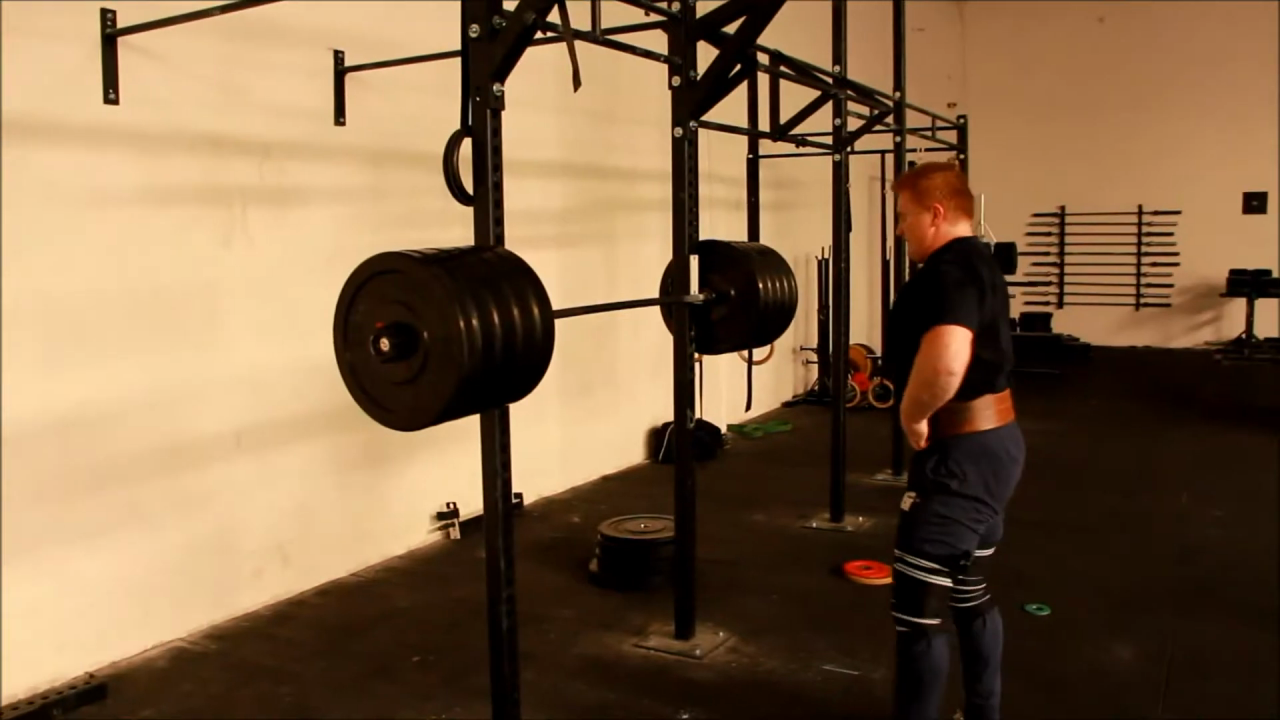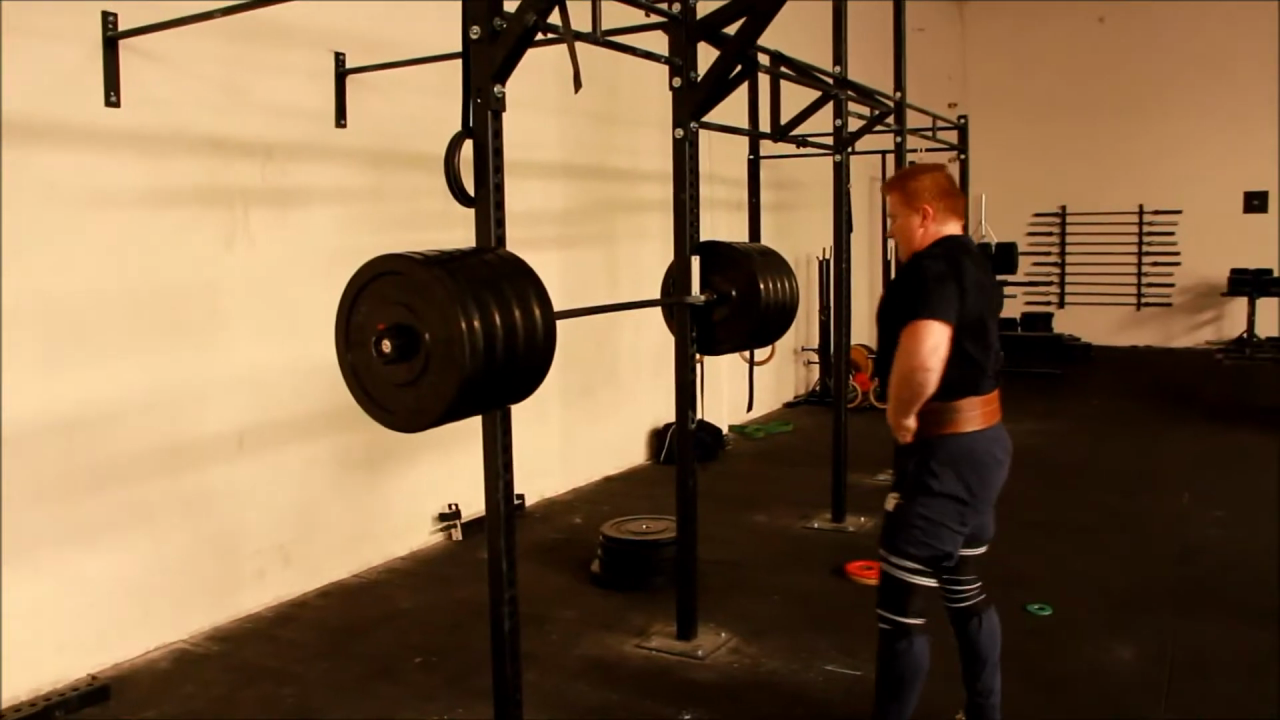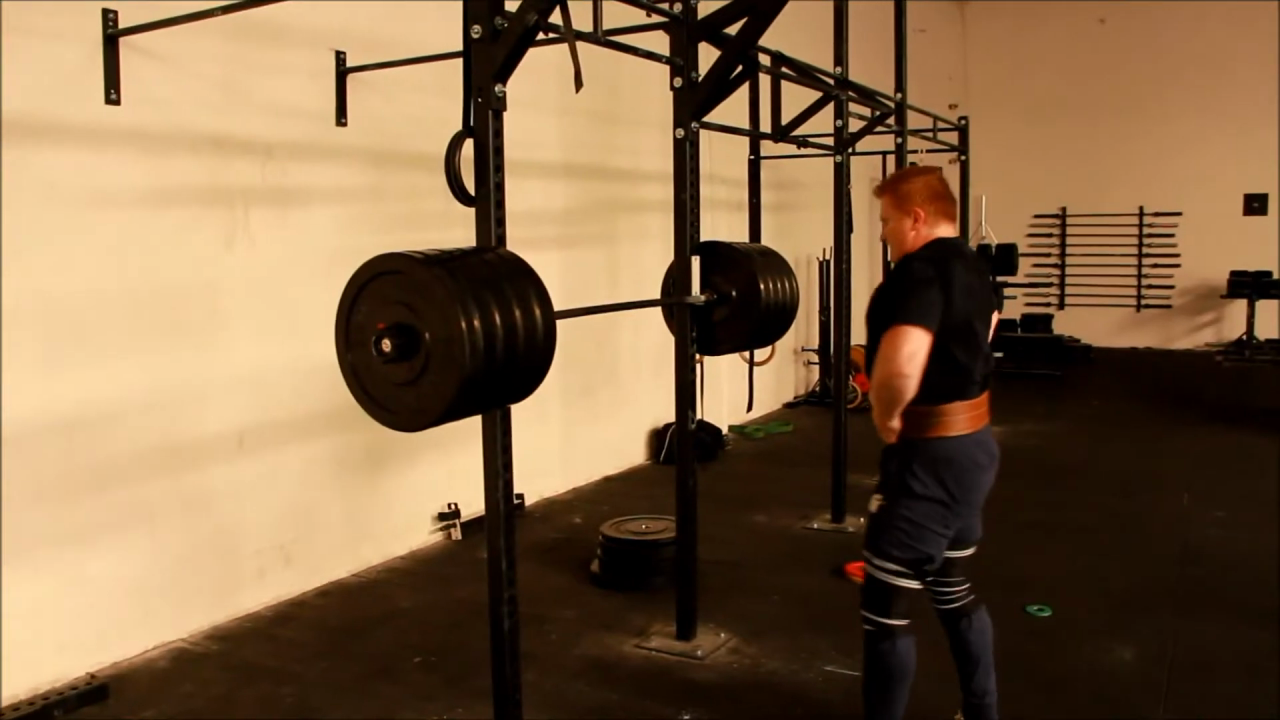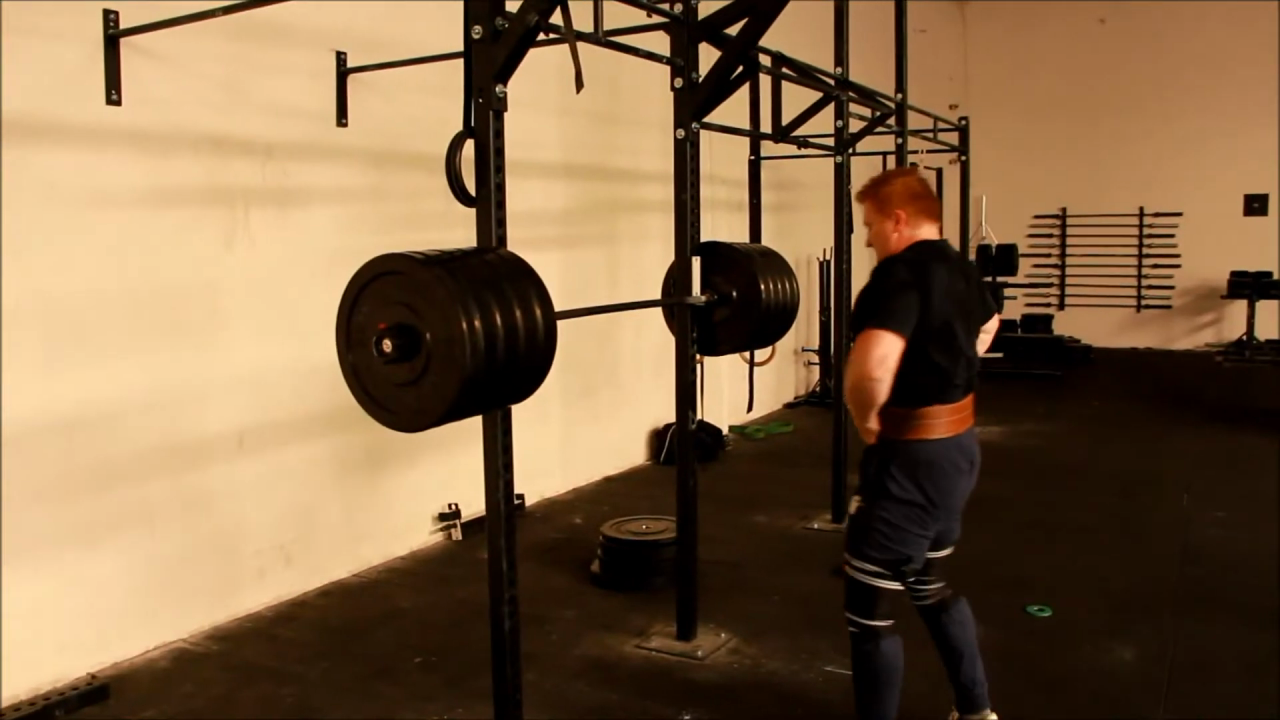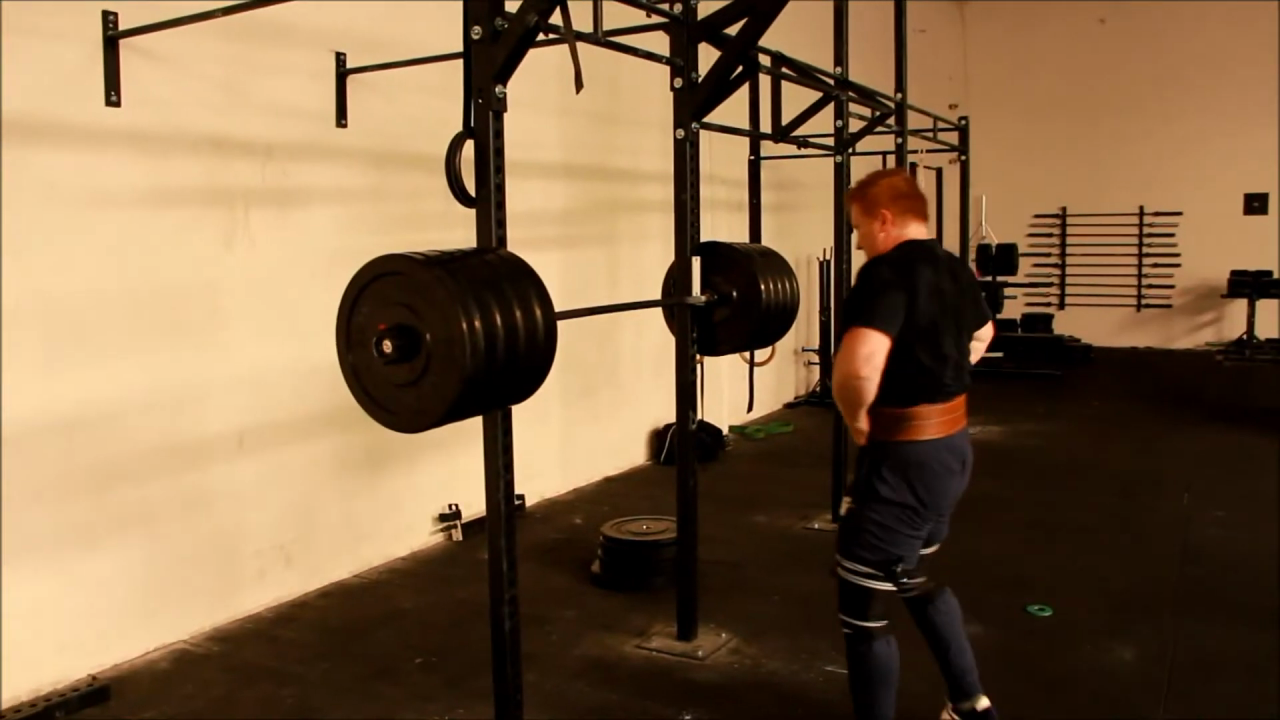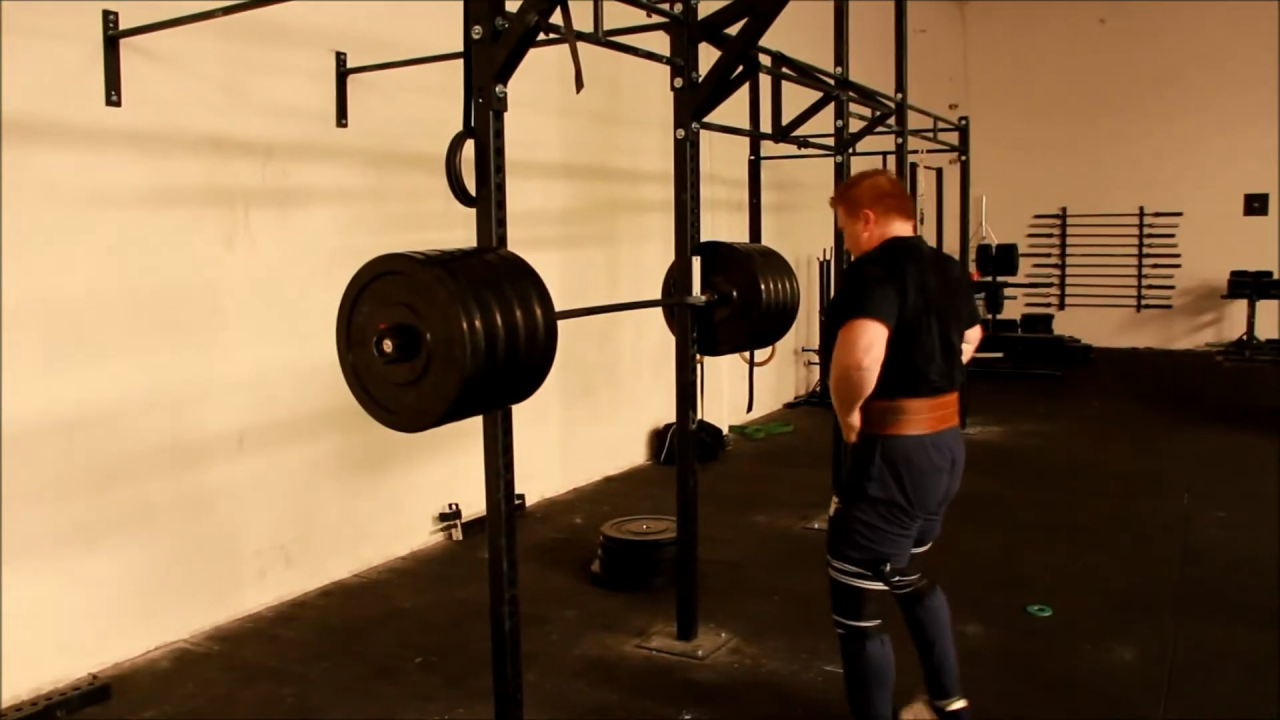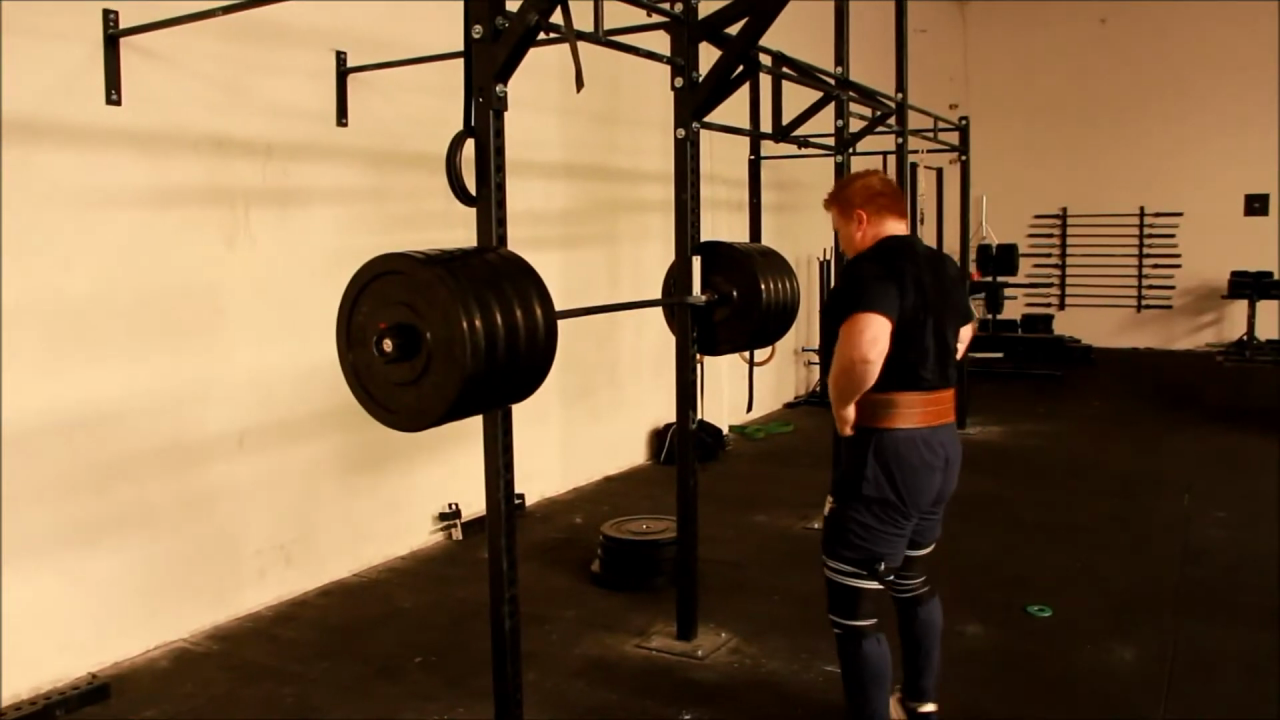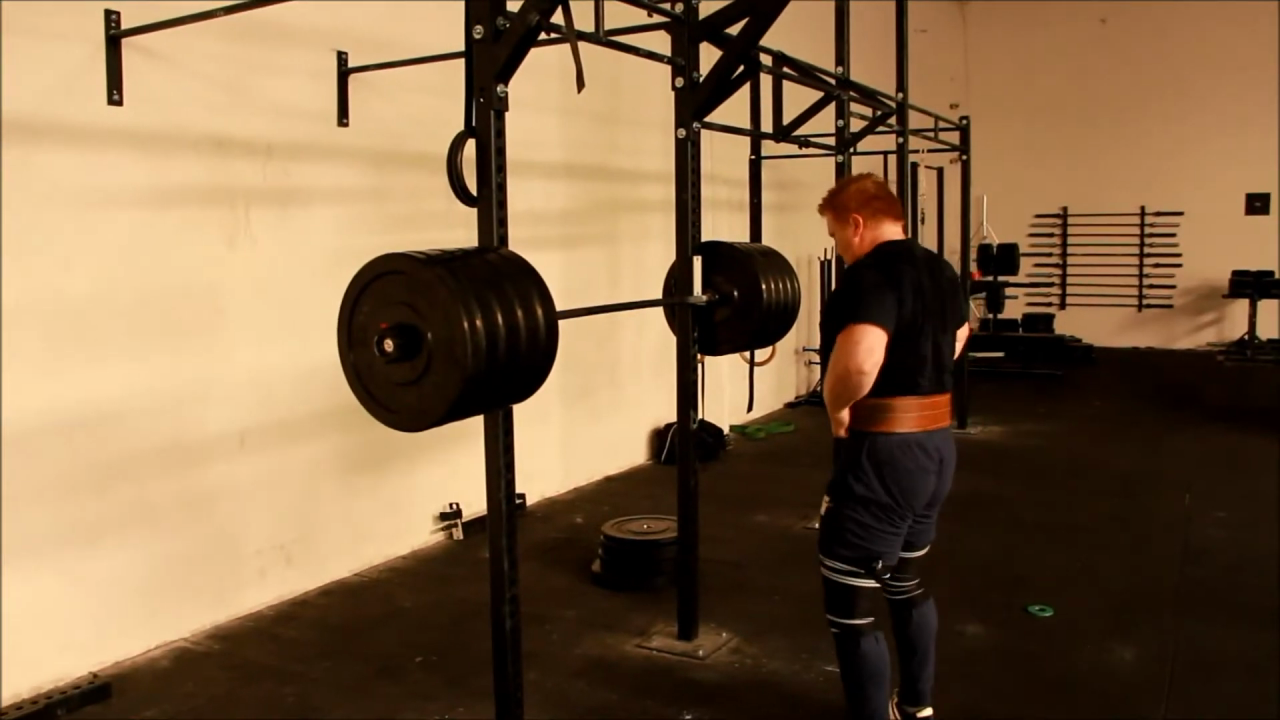
dt=0.1s
person 1, frame 1
left shoulder: (944, 271)
right shoulder: (980, 263)
left elbow: (945, 360)
left wrist: (911, 414)
left hip: (960, 454)
right hip: (991, 443)
left knee: (918, 606)
right knee: (968, 590)
person 1, frame 2
left shoulder: (930, 268)
right shoulder: (974, 263)
left elbow: (921, 357)
left wrist: (900, 414)
left hip: (944, 454)
right hip: (983, 443)
left knee: (901, 605)
right knee: (962, 587)
person 1, frame 3
left shoulder: (918, 271)
right shoulder: (969, 266)
left elbow: (901, 363)
left wrist: (885, 415)
left hip: (929, 457)
right hip: (970, 446)
left knee: (885, 606)
right knee: (951, 588)
person 1, frame 4
left shoulder: (900, 275)
right shoulder: (962, 270)
left elbow: (872, 366)
right elbow: (985, 329)
left wrist: (864, 416)
left hip: (910, 458)
right hip: (956, 447)
left knee: (867, 607)
right knee: (929, 584)
person 1, frame 5
left shoulder: (887, 274)
right shoulder: (955, 270)
left elbow: (858, 366)
right elbow: (980, 333)
left wrist: (855, 416)
left hip: (901, 458)
right hip: (949, 447)
left knee: (861, 607)
right knee: (913, 575)
person 1, frame 6
left shoulder: (873, 271)
right shoulder: (947, 268)
left elbow: (859, 356)
right elbow: (969, 339)
left wrist: (846, 409)
left hip: (892, 456)
right hip: (944, 445)
left knee: (857, 607)
right knee: (908, 575)
person 1, frame 7
left shoulder: (870, 268)
right shoulder: (942, 267)
left elbow: (864, 350)
right elbow: (961, 336)
left wrist: (842, 403)
left hip: (886, 453)
right hip: (940, 444)
left knee: (853, 606)
right knee: (909, 578)
person 1, frame 8
left shoulder: (869, 275)
right shoulder: (938, 270)
left elbow: (857, 361)
left wrist: (836, 407)
left hip: (882, 456)
right hip: (935, 448)
left knee: (850, 606)
right knee: (904, 582)
